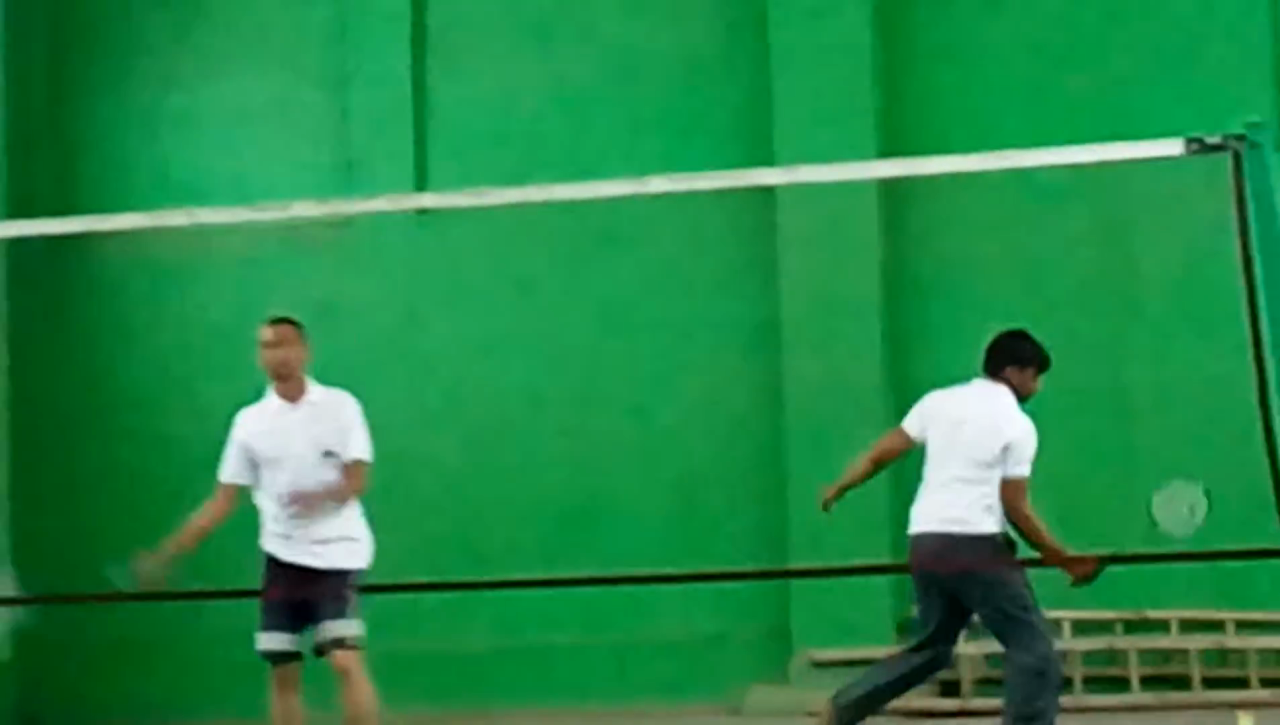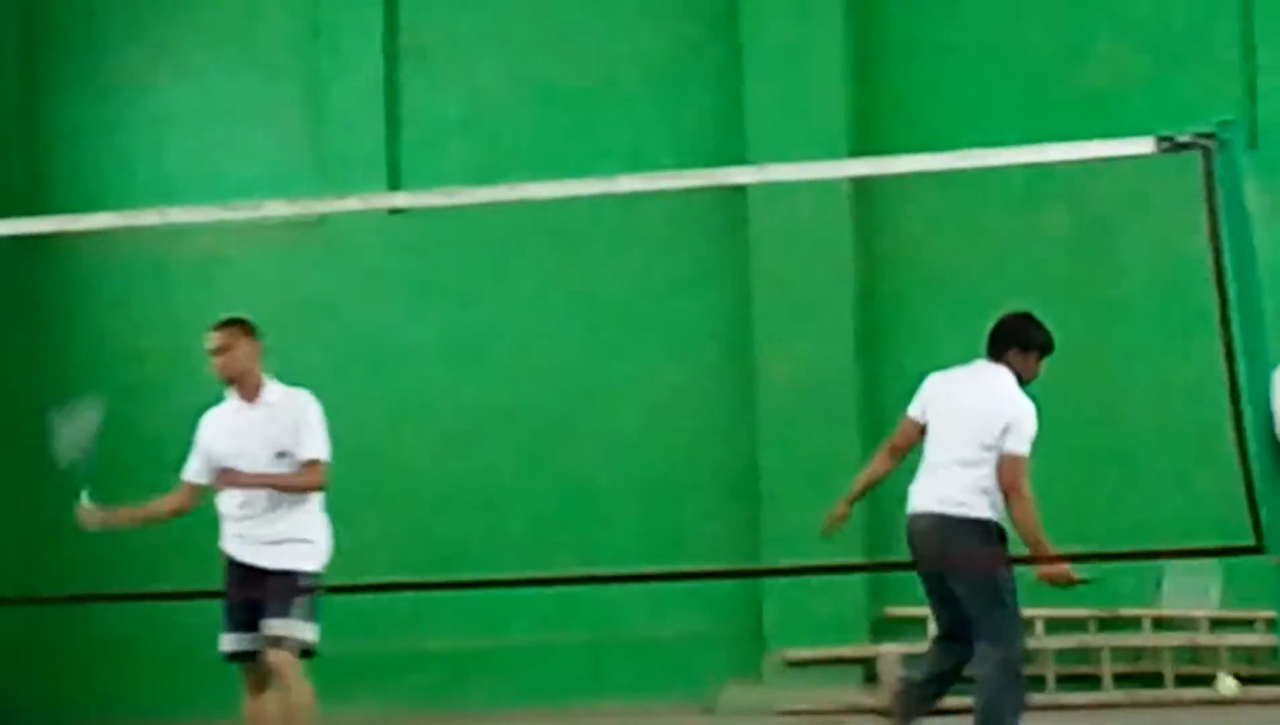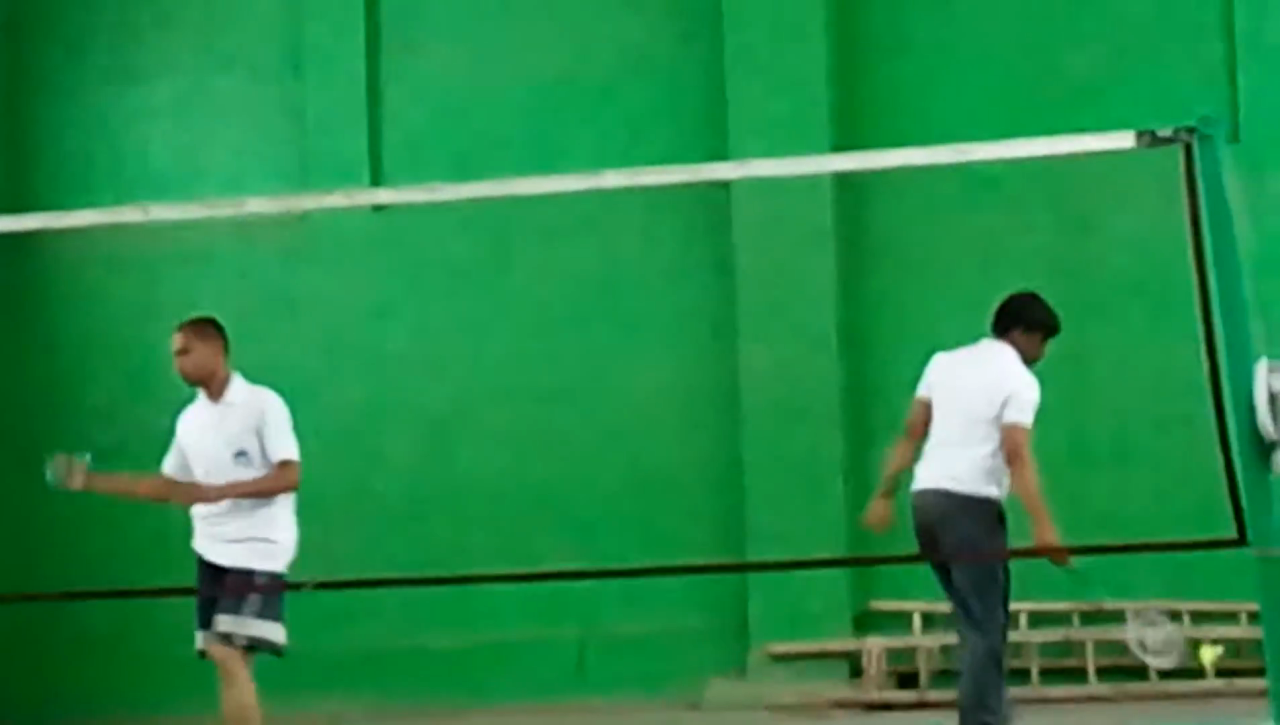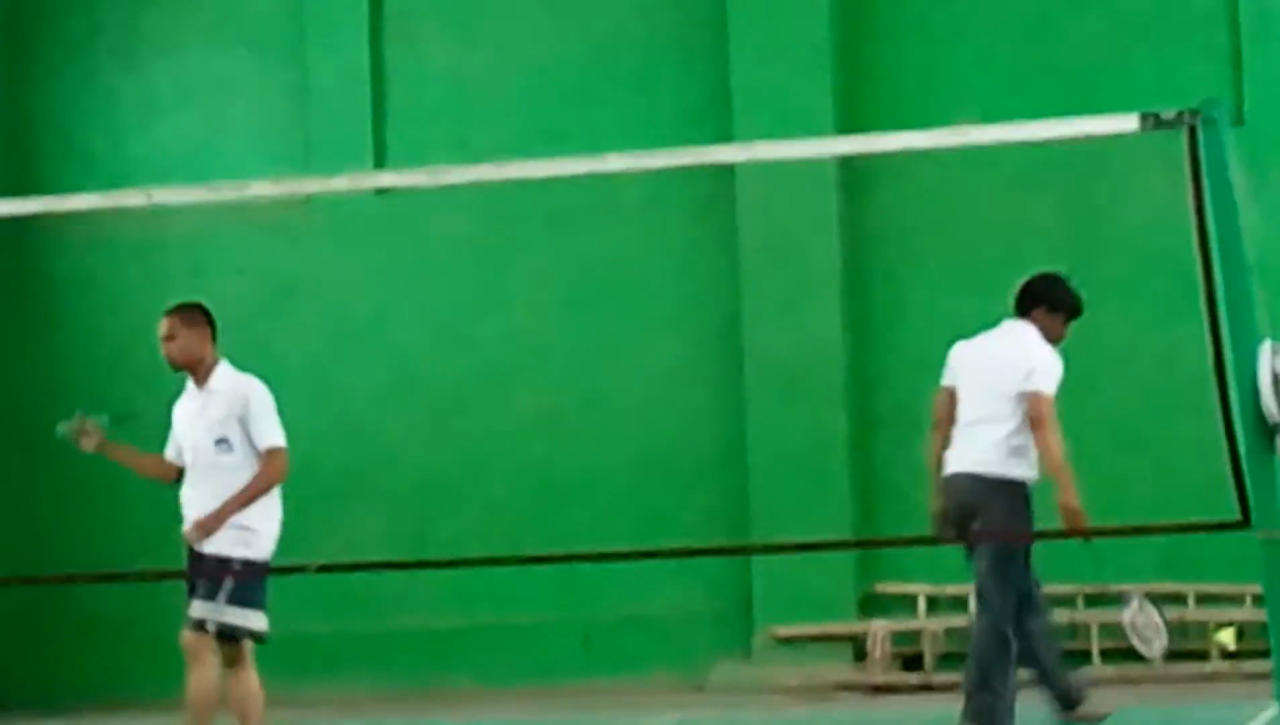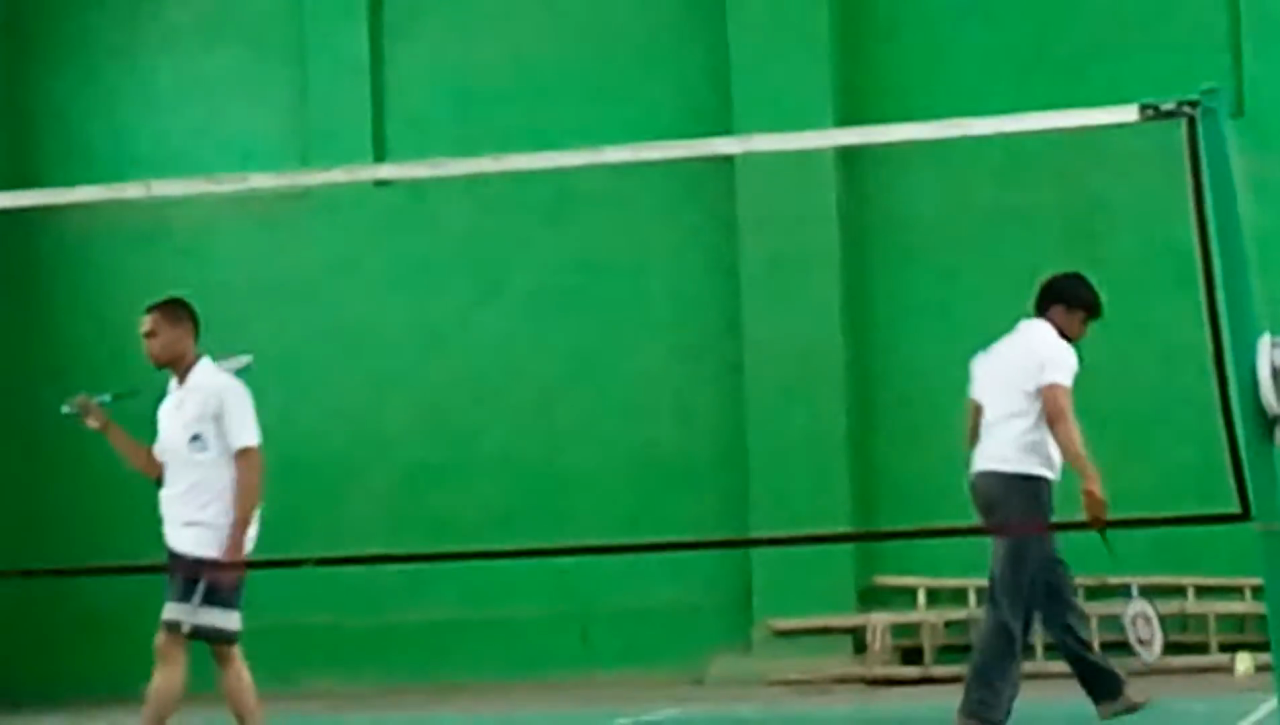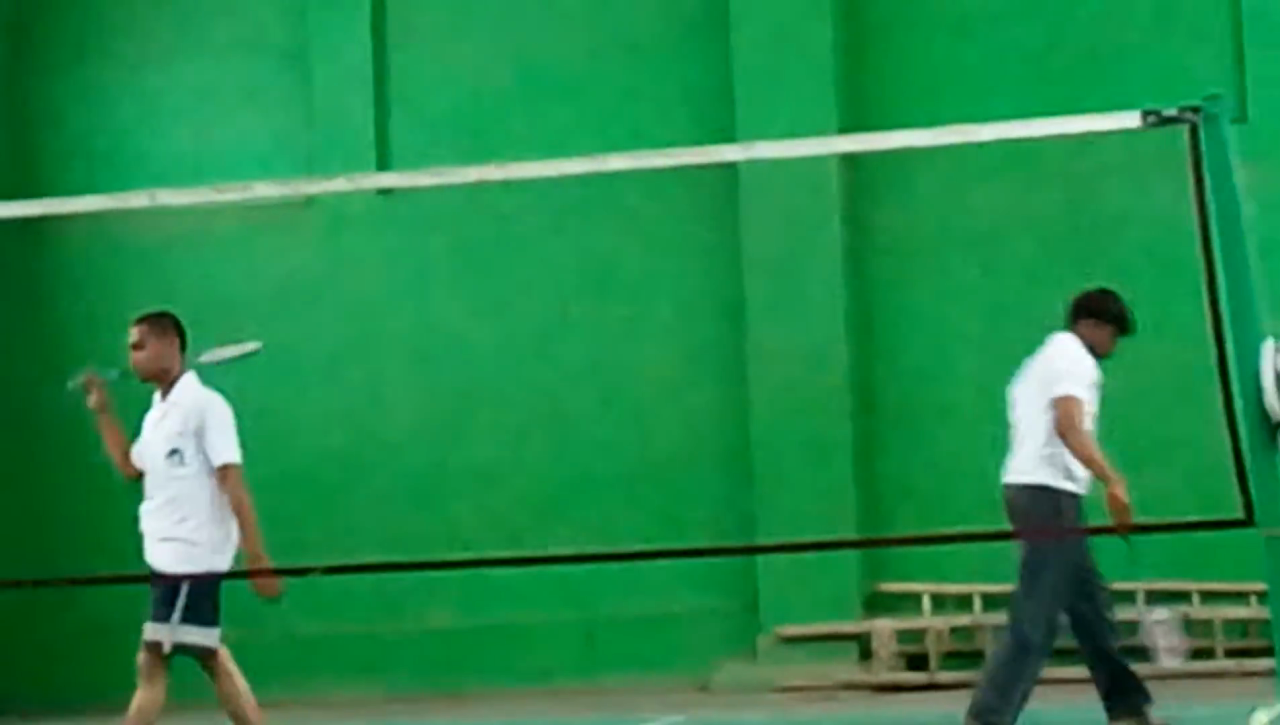
dt=0.1s
person 1, frame 1
left shoulder: (937, 402)
right shoulder: (1017, 425)
left elbow: (881, 454)
right elbow: (1016, 510)
left wrist: (837, 489)
right wrist: (1065, 559)
left hip: (925, 544)
right hip: (977, 548)
left knee: (933, 649)
right knee: (1032, 646)
person 1, frame 2
left shoulder: (938, 383)
right shoulder: (1017, 406)
left elbow: (893, 450)
right elbow: (1014, 489)
left wrist: (848, 500)
right wrist: (1046, 558)
left hip: (922, 521)
right hip: (967, 526)
left knee: (956, 636)
right knee: (1002, 641)
person 1, frame 3
left shoulder: (943, 363)
right shoulder: (1018, 380)
left elbow: (911, 436)
right elbow: (1017, 456)
left wrist: (883, 495)
right wrist: (1044, 528)
left hip: (927, 500)
right hip: (970, 506)
left knee: (977, 623)
right knee: (985, 629)
person 1, frame 4
left shoulder: (966, 348)
right shoulder: (1040, 355)
left elbow: (940, 425)
right elbow: (1041, 423)
left wrist: (938, 495)
right wrist: (1068, 491)
left hip: (959, 483)
right hip: (997, 485)
left knee: (1021, 603)
right knee: (998, 614)
person 1, frame 5
left shoulder: (990, 356)
right shoulder: (1054, 350)
right elbow: (1058, 416)
right wrist: (1089, 479)
left hip: (989, 479)
right hip: (1019, 482)
left knee: (1055, 593)
right knee: (1008, 608)
person 1, frame 6
left shoulder: (1034, 369)
right shoulder: (1074, 361)
right elbow: (1068, 428)
right wrist: (1114, 482)
left hip: (1034, 493)
right hip: (1045, 493)
left knee: (1091, 605)
right knee: (1036, 613)
person 2, frame 1
left shoulder: (342, 406)
right shoulder: (249, 422)
left elbow: (358, 479)
right elbow: (225, 500)
left wrist: (319, 496)
right wrist: (167, 552)
left hip: (337, 556)
right hip: (284, 557)
left knee: (346, 664)
right knee: (284, 673)
person 2, frame 2
left shoulder: (299, 404)
right shoulder: (213, 423)
left elbow: (316, 476)
right elbow: (187, 496)
left wrist: (252, 478)
right wrist: (112, 517)
left hip: (293, 555)
right hip: (243, 558)
left knee: (282, 662)
right knee: (254, 673)
person 2, frame 3
left shoulder: (264, 404)
right shoulder: (189, 419)
left elbow: (290, 476)
right elbow: (167, 487)
left wrist: (219, 491)
right wrist: (91, 480)
left hip: (257, 555)
right hip: (212, 556)
left knee: (227, 657)
right knee: (226, 664)
person 2, frame 4
left shoulder: (247, 391)
right shoulder: (183, 403)
left elbow: (276, 466)
right elbow: (169, 471)
left wrist: (220, 514)
right wrist: (103, 445)
left hip: (237, 543)
right hip: (206, 544)
left knee: (196, 643)
right knee: (233, 652)
person 2, frame 5
left shoulder: (226, 390)
right shoulder: (171, 401)
left elbow: (251, 468)
right elbow: (156, 468)
left wrist: (234, 540)
right wrist: (104, 425)
left hip: (215, 544)
right hip: (186, 543)
left knee: (168, 645)
right knee: (223, 651)
person 2, frame 6
left shoulder: (204, 405)
right shoulder: (157, 410)
left elbow: (232, 481)
right elbow: (130, 469)
left wrist: (256, 556)
right wrist: (101, 411)
left hip: (190, 559)
right hip: (167, 558)
left knee: (152, 665)
right knee: (213, 661)
